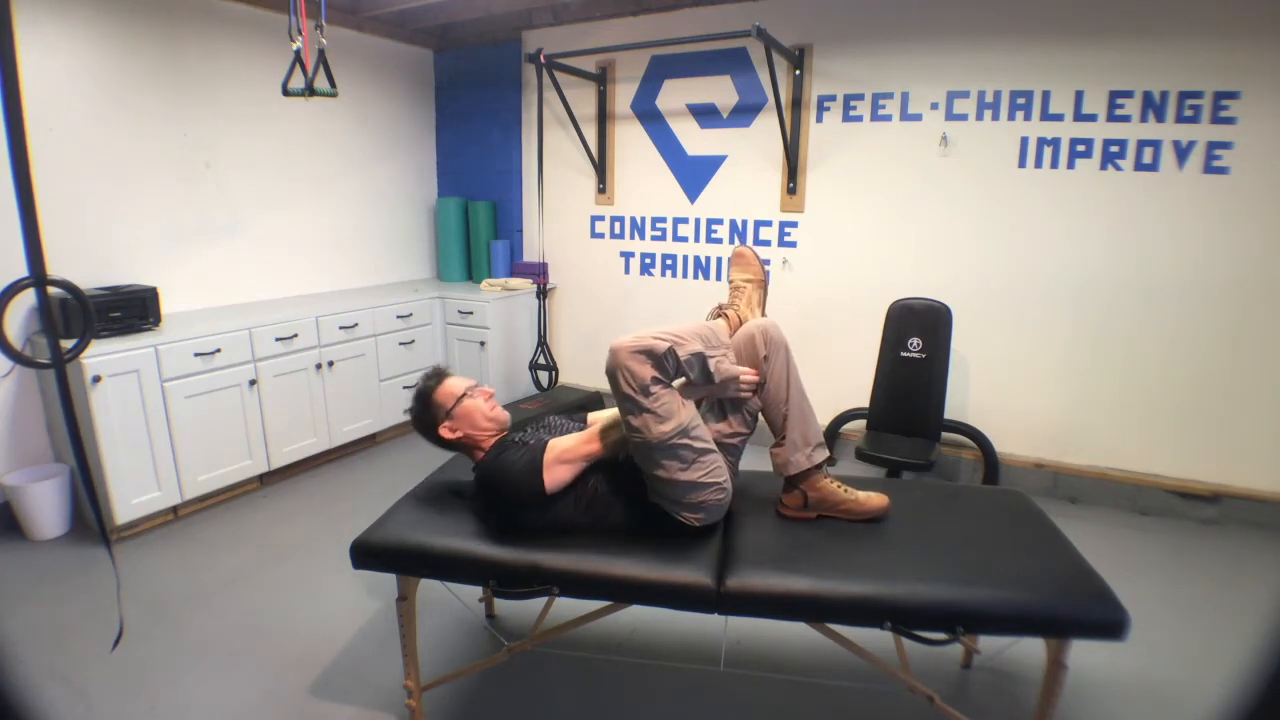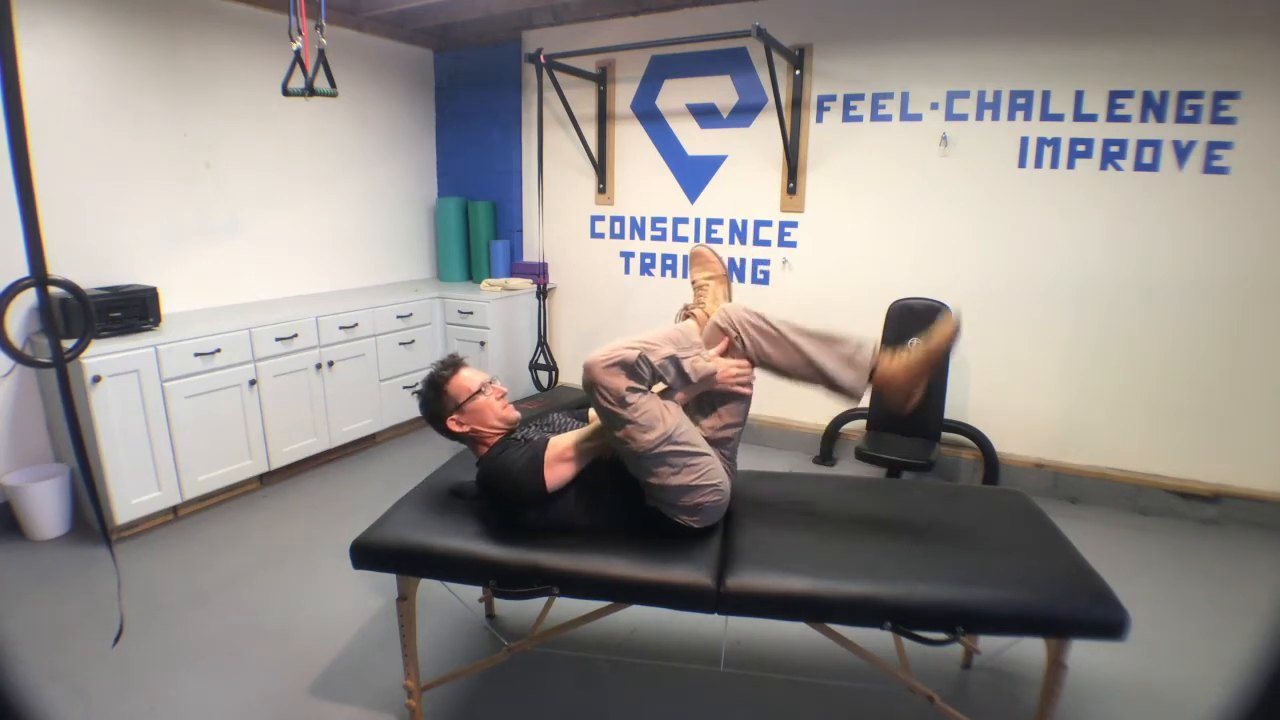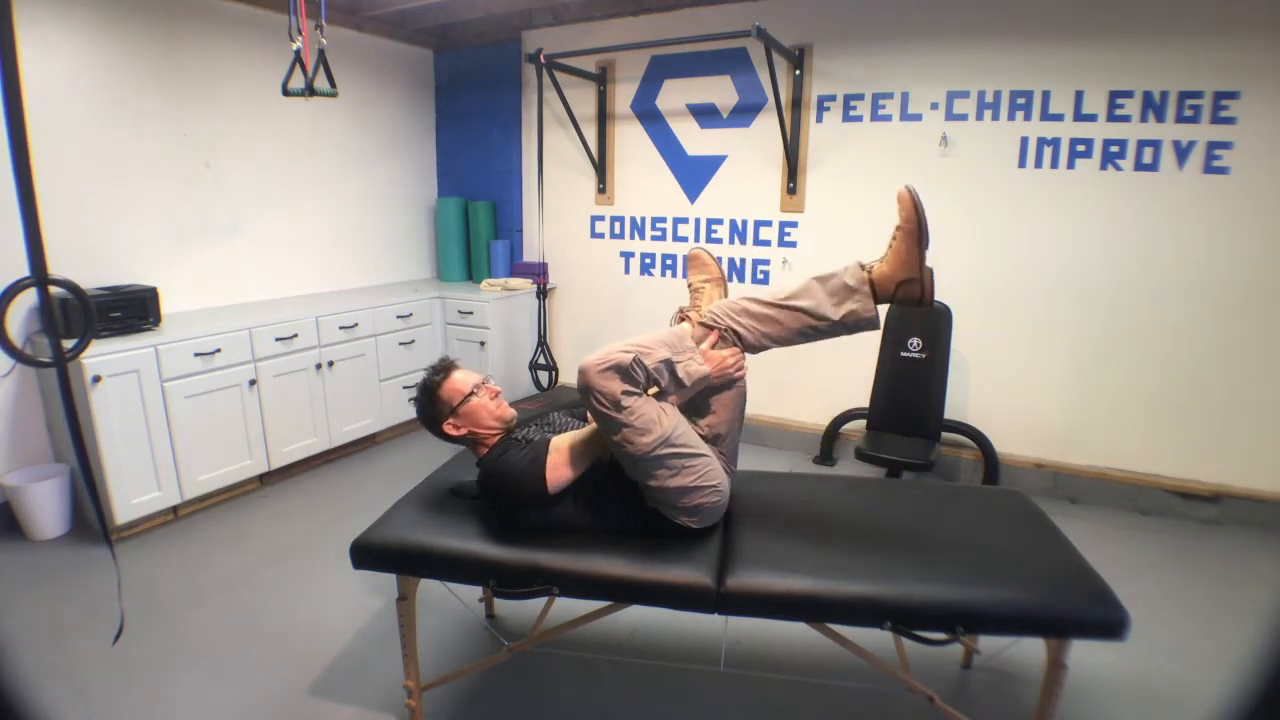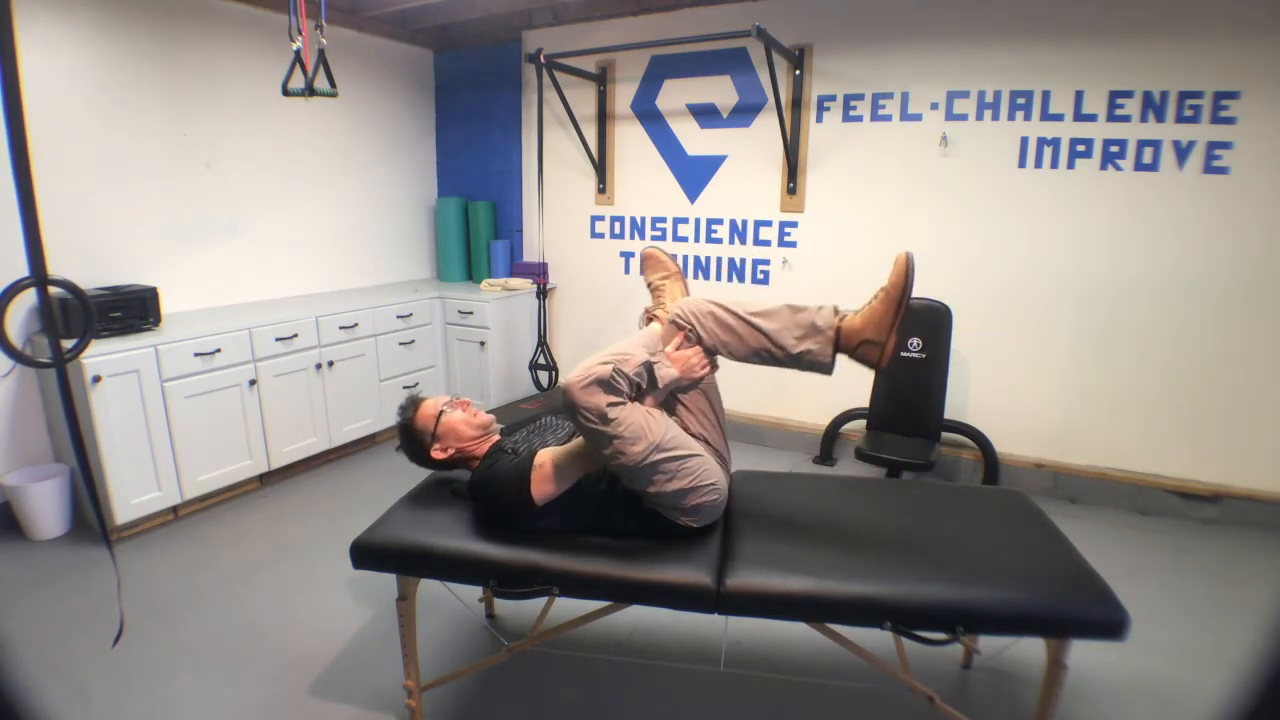
dt=0.5s
person 1, frame 1
left shoulder: (533, 434)
right shoulder: (502, 473)
left elbow: (626, 415)
right elbow: (598, 442)
left wrist: (702, 382)
right wrist: (701, 383)
left hip: (696, 464)
right hip: (691, 499)
left knee: (764, 336)
right knee: (628, 352)
left ankle: (806, 484)
right ankle: (730, 321)
person 1, frame 2
left shoulder: (539, 430)
right shoulder: (503, 473)
left elbow: (615, 419)
right elbow: (598, 440)
left wrist: (694, 365)
right wrist: (695, 377)
left hip: (698, 461)
right hip: (692, 498)
left knee: (736, 323)
right knee: (604, 366)
left ankle: (881, 373)
right ankle: (702, 322)
person 1, frame 3
left shoulder: (533, 430)
right shoulder: (502, 475)
left elbow: (615, 419)
right elbow: (597, 441)
left wrist: (686, 370)
right wrist: (693, 374)
left hip: (700, 461)
right hip: (693, 496)
left knee: (728, 322)
right knee: (600, 369)
left ankle: (882, 283)
right ankle: (699, 321)
person 1, frame 4
left shoulder: (527, 435)
right shoulder: (493, 482)
left elbow: (603, 431)
right elbow: (588, 454)
left wrist: (655, 366)
right wrist: (663, 377)
left hip: (694, 459)
right hip: (693, 494)
left knee: (693, 315)
right knee: (583, 384)
left ankle: (848, 332)
right ankle: (665, 322)
